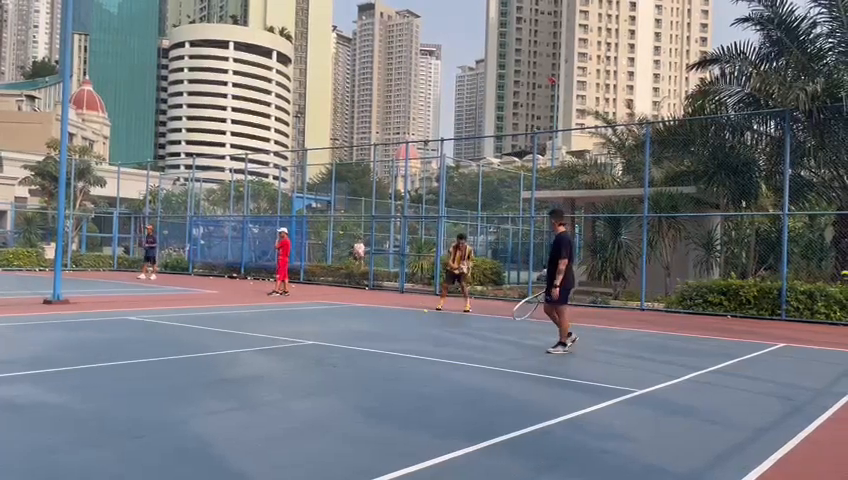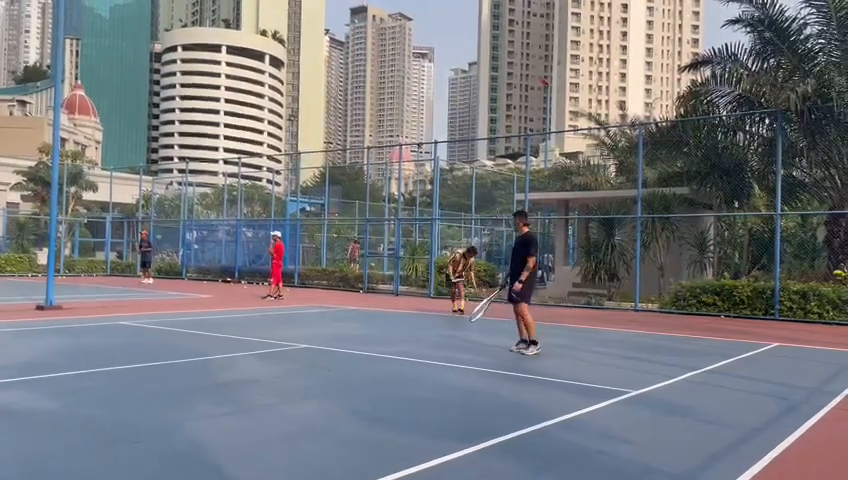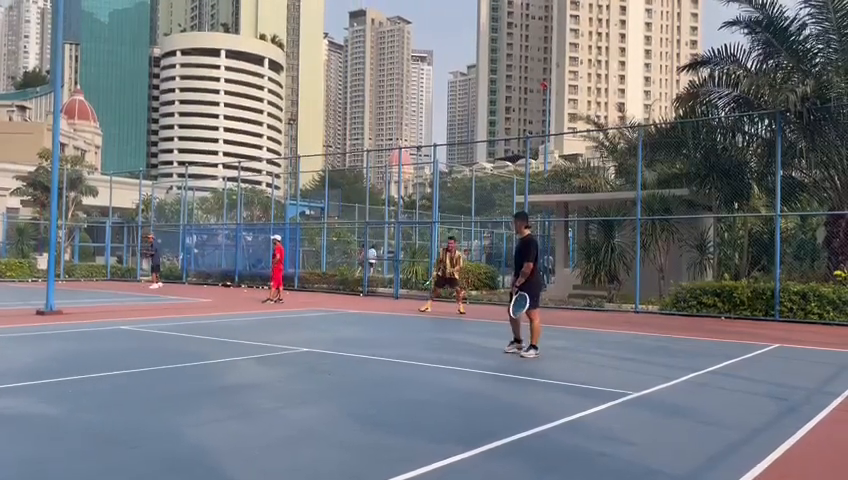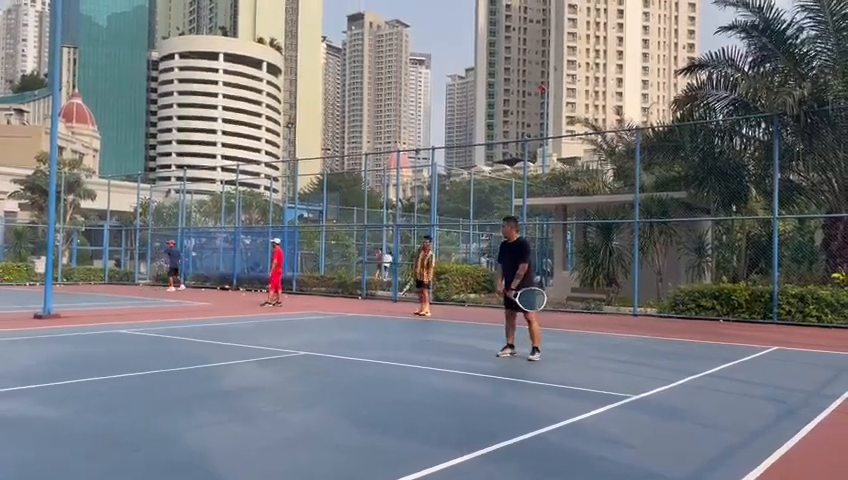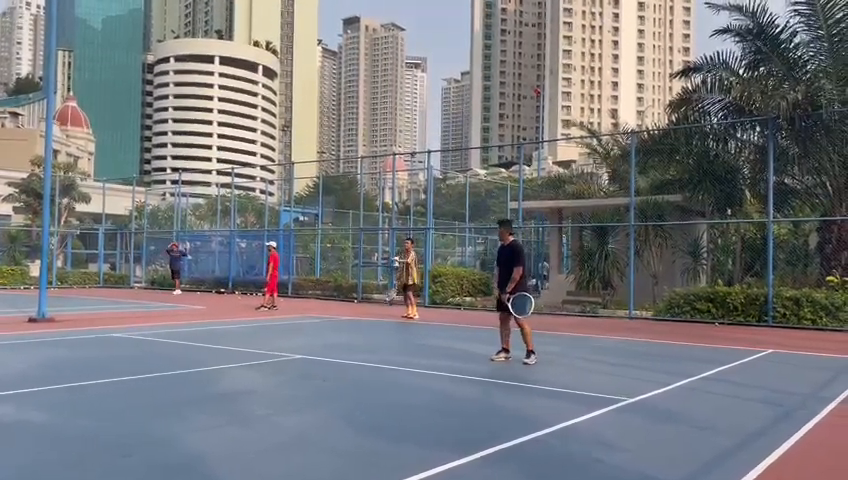
dt=1s
person 1, frame 1
left shoulder: (562, 238)
right shoulder: (561, 237)
left elbow: (563, 264)
left wrist: (556, 285)
right wrist: (553, 284)
left hip: (561, 283)
right hip: (557, 282)
left knee: (560, 312)
right knee: (548, 309)
left ankle: (563, 344)
right ankle: (568, 335)
person 1, frame 2
left shoulder: (530, 238)
right shoulder: (519, 238)
left elbow: (531, 262)
left wrist: (520, 281)
right wrist: (509, 278)
left hip: (524, 281)
right hip: (515, 280)
left knee: (522, 311)
right knee: (517, 311)
left ankle: (534, 343)
right ankle: (523, 341)
person 1, frame 3
left shoulder: (530, 241)
right shoulder: (521, 240)
left elbow: (528, 267)
left wrist: (517, 284)
right wrist: (515, 282)
left hip: (530, 285)
right hip: (520, 284)
left knee: (533, 315)
left ankle: (534, 347)
right ankle: (517, 342)
person 1, frame 4
left shoulder: (523, 244)
right shoulder: (504, 245)
left elbow: (523, 268)
right elbow: (501, 266)
left wrist: (513, 287)
right wrist: (500, 284)
left hip: (524, 288)
right hip: (509, 288)
left knee: (530, 318)
right knee: (509, 316)
left ankle: (536, 350)
right ankle: (510, 346)
person 1, frame 5
left shoulder: (516, 247)
right shoulder: (501, 248)
left elbow: (518, 272)
left wrist: (507, 291)
right wrist: (497, 288)
left hip: (516, 292)
right hip: (503, 291)
left knee: (520, 321)
right knee: (503, 319)
left ankle: (531, 352)
right ankle: (505, 350)
